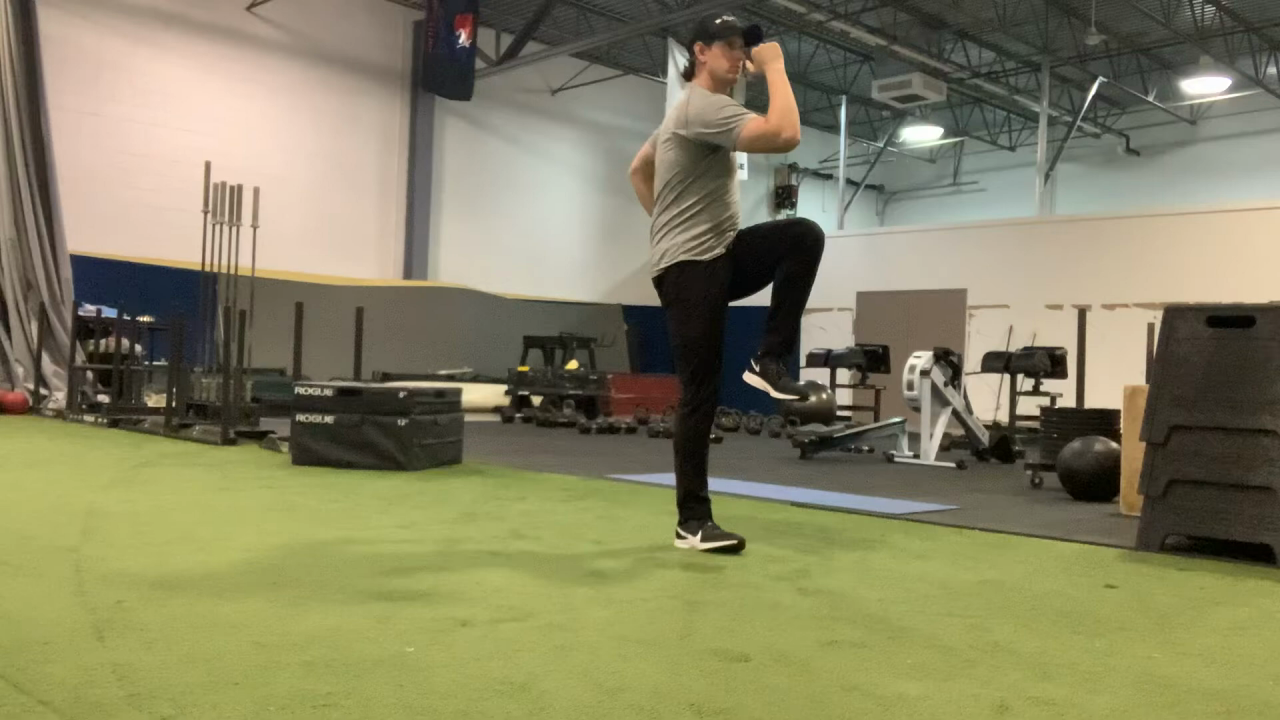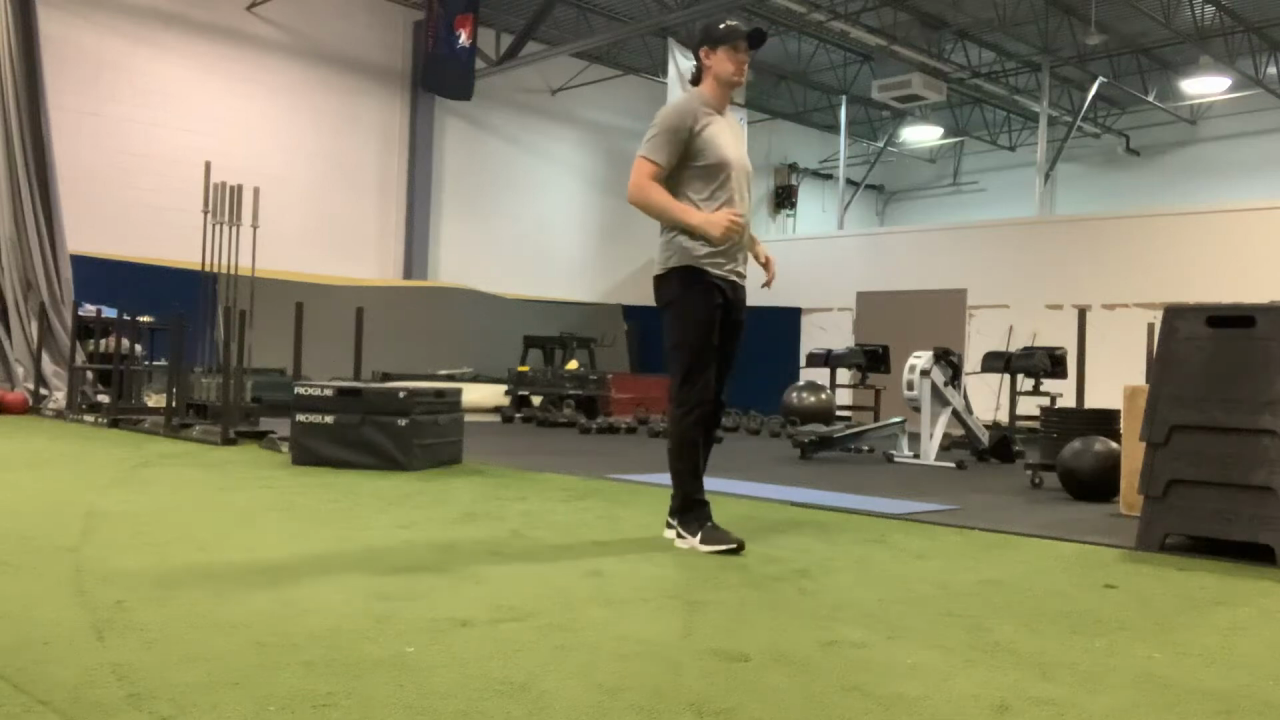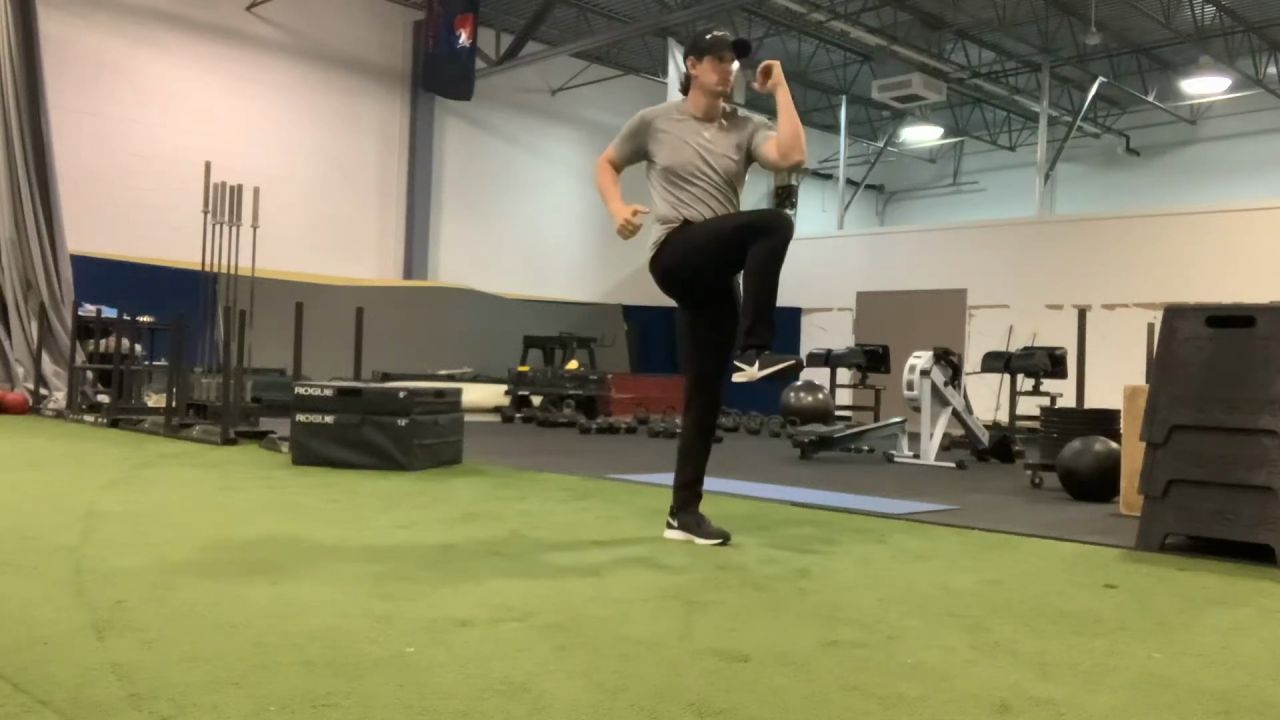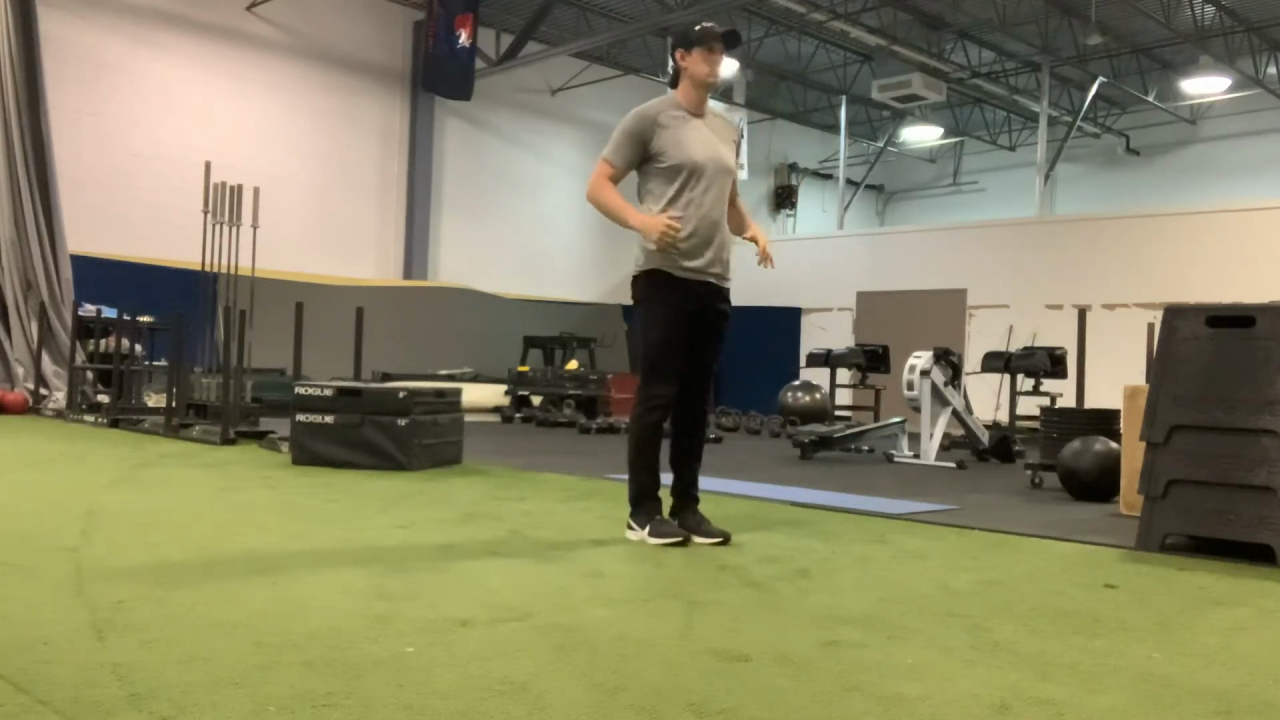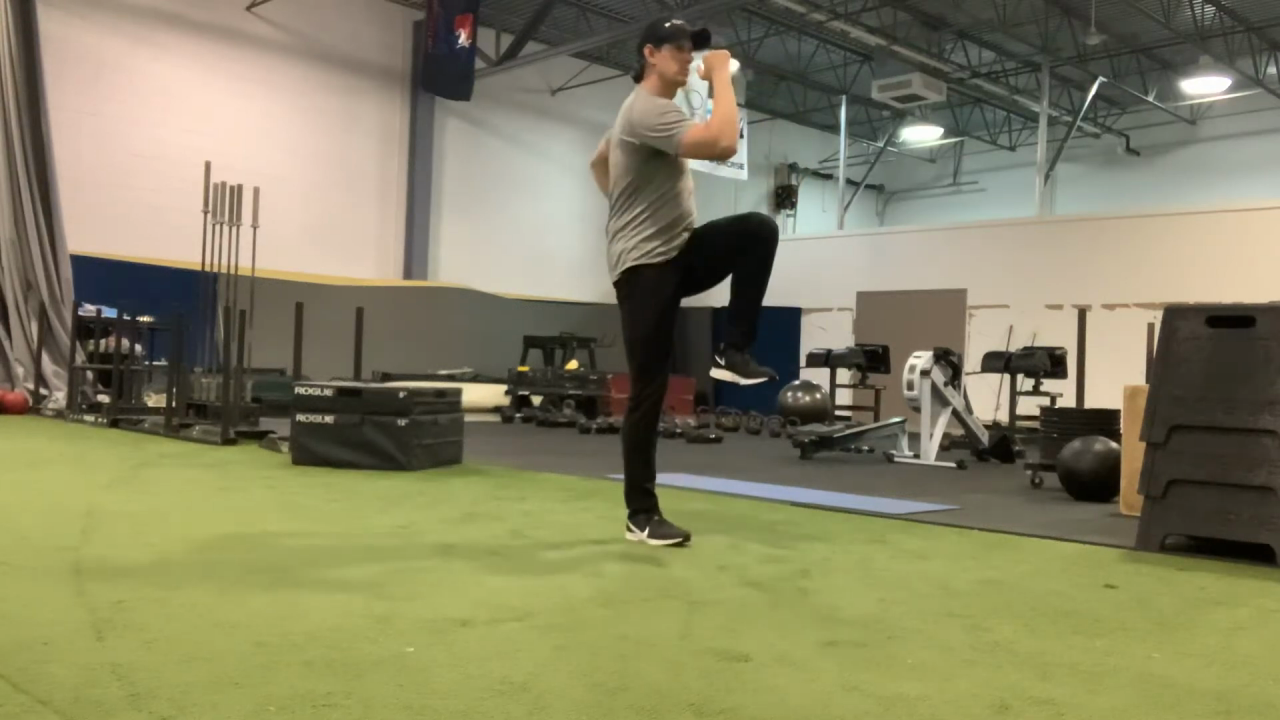
dt=1s
person 1, frame 1
left shoulder: (695, 109)
right shoulder: (704, 106)
left elbow: (638, 169)
right elbow: (786, 135)
left wrist: (667, 222)
right wrist: (775, 70)
left hip: (720, 253)
right hip: (689, 266)
left knee: (804, 235)
right knee: (701, 393)
left ankle: (770, 360)
right ankle: (693, 520)
person 1, frame 2
left shoulder: (733, 129)
right shoulder: (683, 115)
right elbow: (640, 187)
left wrist: (755, 246)
right wrist: (698, 222)
left hip: (729, 279)
right hip: (690, 274)
left knee: (711, 398)
right knee: (693, 396)
left ankle: (683, 512)
right ankle: (692, 517)
person 1, frame 3
left shoulder: (746, 127)
right shoulder: (654, 122)
left elbow: (792, 157)
right elbow: (606, 164)
left wrist: (780, 89)
right wrist: (617, 208)
left hip: (719, 274)
right hip: (677, 256)
left knee: (705, 395)
right knee: (774, 224)
left ankle: (684, 511)
right ankle: (754, 351)
person 1, frame 4
left shoulder: (727, 130)
right shoulder: (649, 119)
right elbow: (598, 187)
left wrist: (751, 227)
right wrist: (643, 221)
left hip: (713, 282)
right hip: (664, 278)
left knee: (696, 399)
right knee: (658, 395)
left ankle: (685, 506)
right ankle: (643, 512)
person 1, frame 5
left shoulder: (652, 109)
right shoulder: (648, 110)
left elbow: (598, 160)
right elbow: (723, 144)
right wrist: (721, 77)
left hip: (680, 251)
right hip: (644, 264)
left knee: (759, 231)
right knee: (648, 392)
left ankle: (734, 352)
right ankle: (641, 514)
